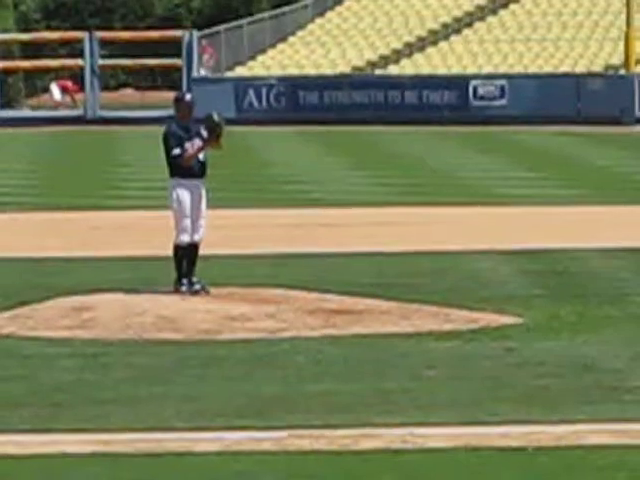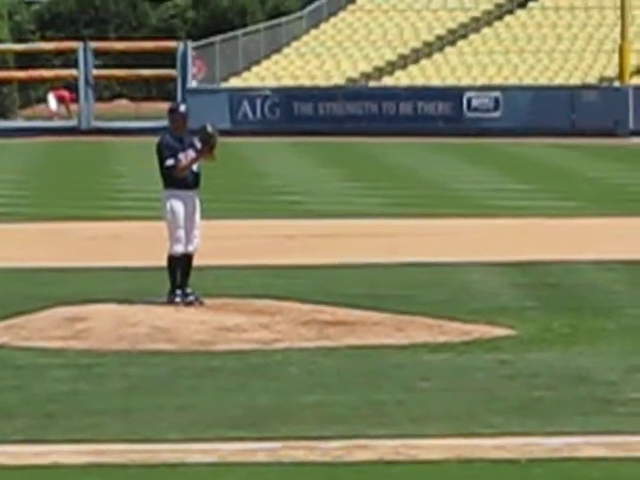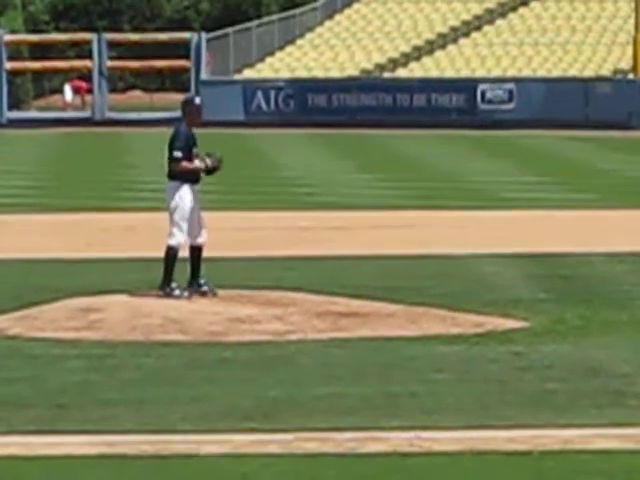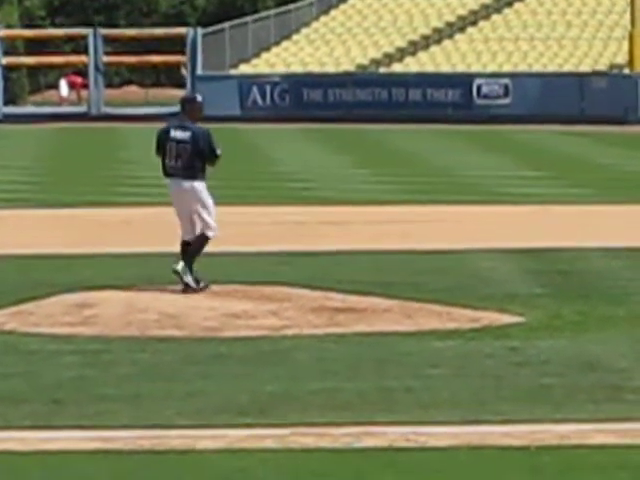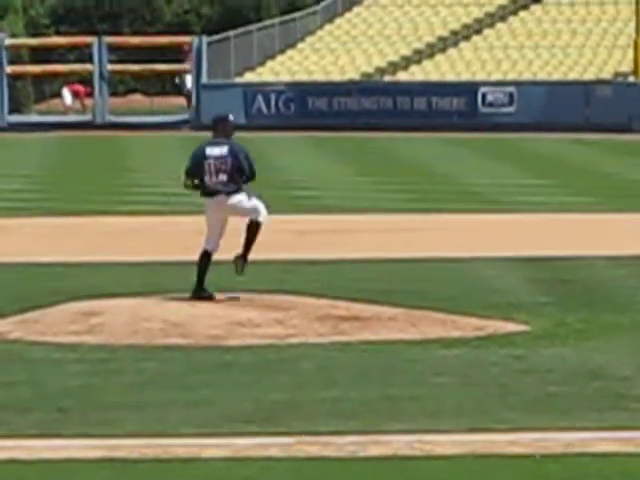
dt=0.7s
person 1, frame 1
left shoulder: (196, 127)
right shoulder: (172, 131)
left elbow: (217, 145)
right elbow: (183, 160)
left wrist: (214, 135)
right wrist: (202, 145)
left hip: (199, 184)
right hip: (182, 185)
left knee: (197, 233)
right knee: (184, 234)
left ankle: (191, 277)
right ankle: (180, 280)
person 1, frame 2
left shoulder: (190, 138)
right shoulder: (165, 142)
left elbow: (210, 156)
right elbow: (177, 171)
left wrist: (207, 147)
right wrist: (196, 156)
left hip: (192, 194)
right hip: (175, 196)
left knee: (191, 244)
right knee: (178, 245)
left ankle: (184, 288)
right ankle: (173, 291)
person 1, frame 3
left shoulder: (188, 132)
right shoulder: (182, 133)
right elbow: (176, 165)
left wrist: (203, 163)
right wrist: (200, 166)
left hip: (189, 188)
right hip: (180, 188)
left knee: (198, 236)
right knee: (178, 236)
left ankle: (195, 281)
right ankle: (166, 284)
person 1, frame 4
left shoulder: (166, 129)
right shoulder: (201, 132)
left elbow: (159, 153)
right elbow: (213, 161)
left hip: (173, 184)
right hip: (193, 184)
left knee: (188, 231)
right knee: (209, 227)
left ankle: (191, 278)
right ankle: (184, 265)
person 1, frame 5
left shoulder: (200, 151)
right shoulder: (236, 148)
left elbow: (187, 183)
right elbow: (251, 176)
left hip: (212, 203)
right hip: (235, 200)
left knee: (210, 243)
right knee: (260, 211)
left ankle: (199, 288)
right ankle: (243, 256)
